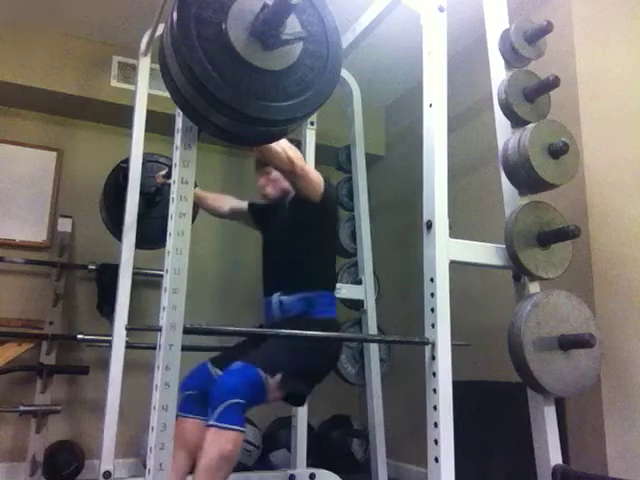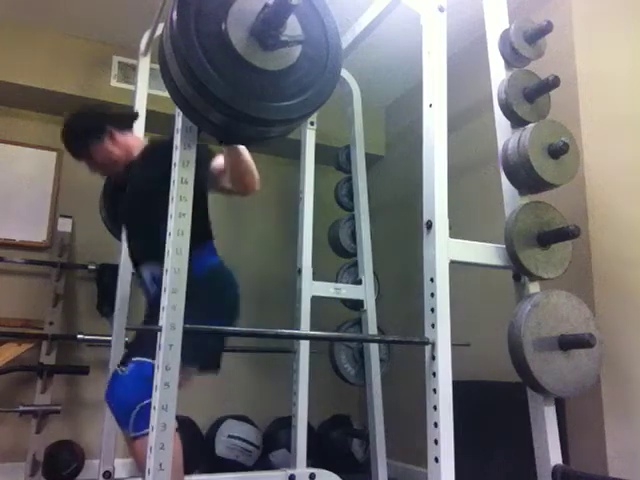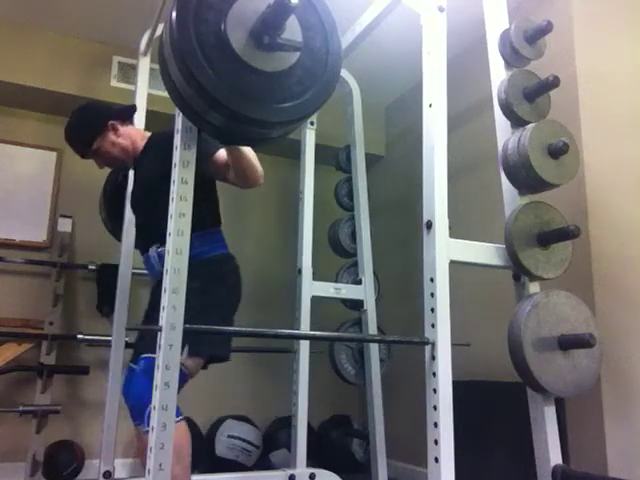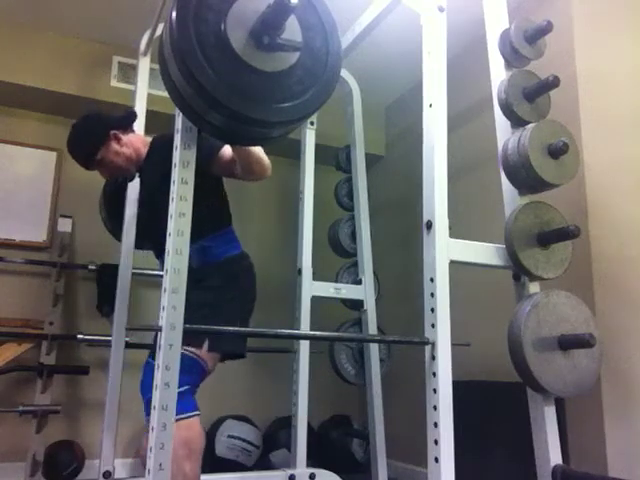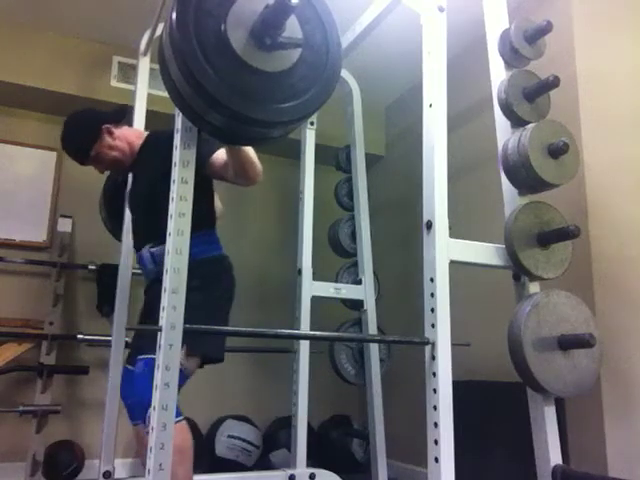
dt=0.5s
person 1, frame 1
left shoulder: (312, 201)
right shoulder: (270, 211)
left elbow: (294, 165)
right elbow: (224, 204)
left hip: (310, 330)
right hip: (279, 327)
left knee: (230, 391)
right knee: (194, 389)
person 1, frame 2
left shoulder: (170, 155)
right shoulder: (131, 177)
left elbow: (245, 182)
left hip: (203, 295)
left knee: (136, 395)
right knee: (125, 393)
person 1, frame 3
left shoulder: (177, 144)
right shoulder: (142, 168)
left elbow: (250, 176)
left hip: (205, 280)
left knee: (152, 391)
right knee: (140, 389)
person 1, frame 4
right shoulder: (147, 175)
left elbow: (258, 169)
left hip: (220, 280)
right hip: (192, 283)
left knee: (172, 389)
right knee: (157, 389)
person 1, frame 5
left shoulder: (174, 144)
right shoulder: (138, 169)
left elbow: (248, 174)
left hip: (199, 280)
right hip: (166, 284)
left knee: (150, 393)
right knee: (137, 390)
